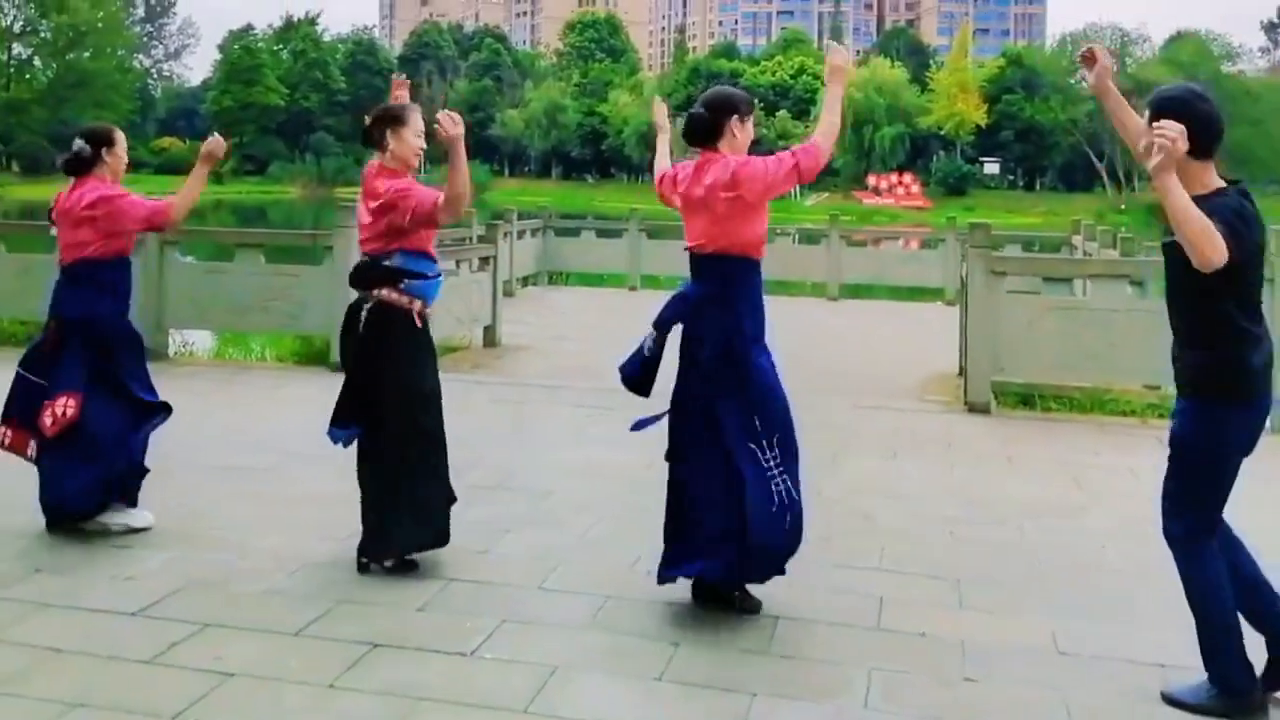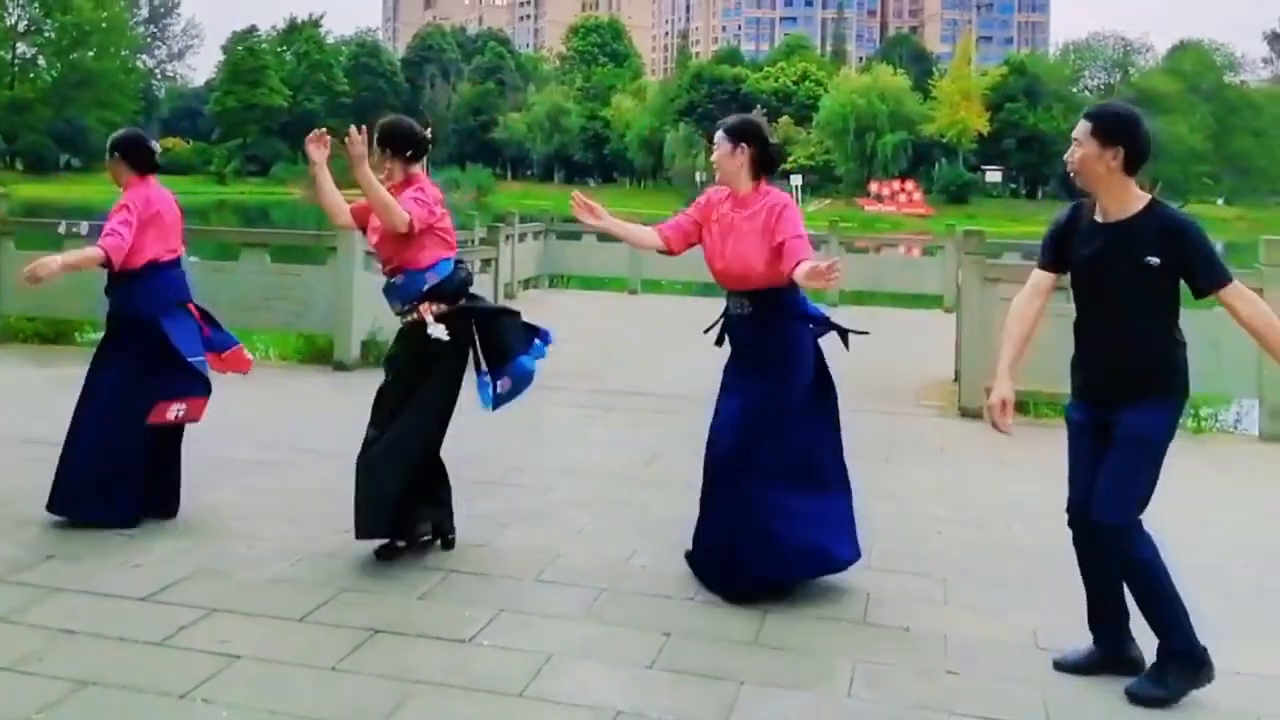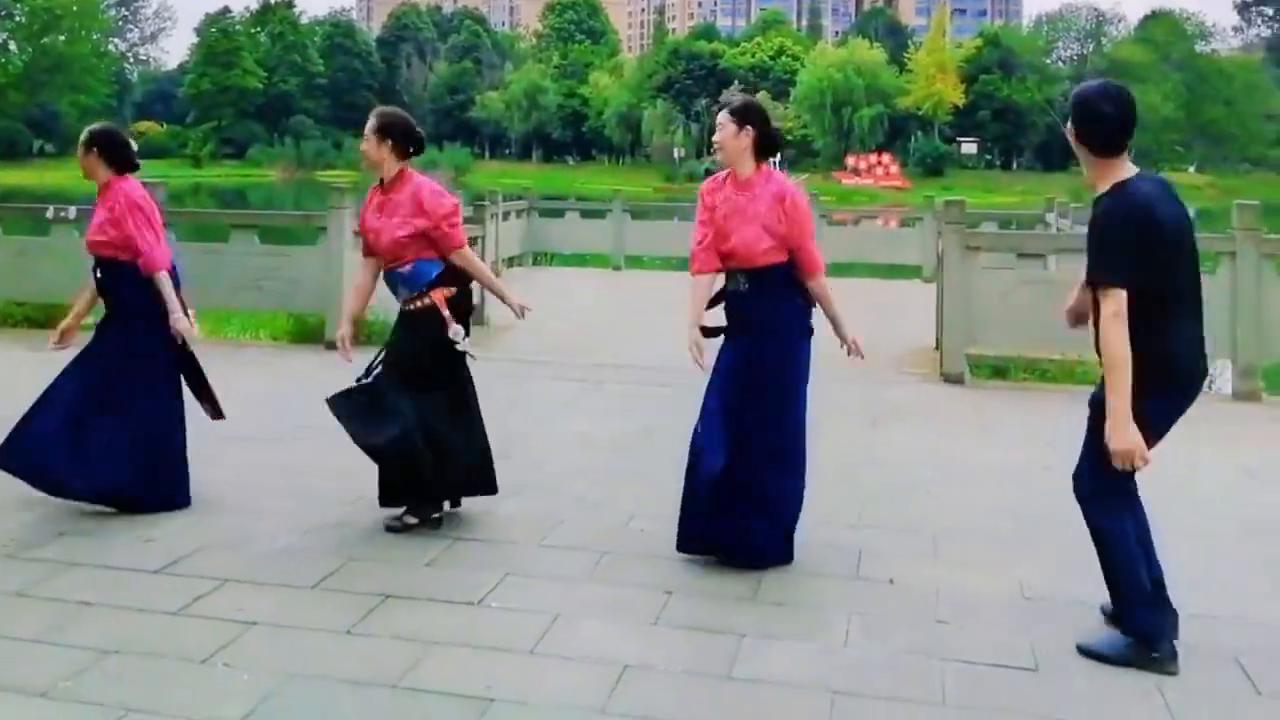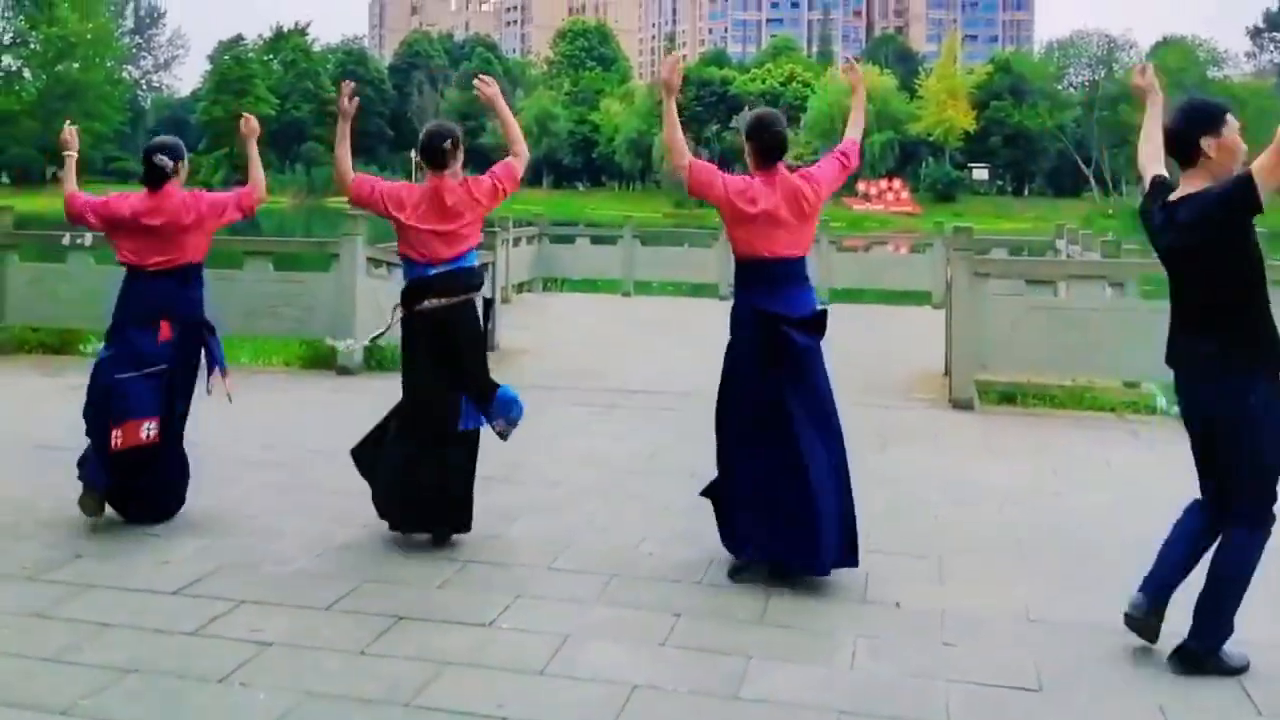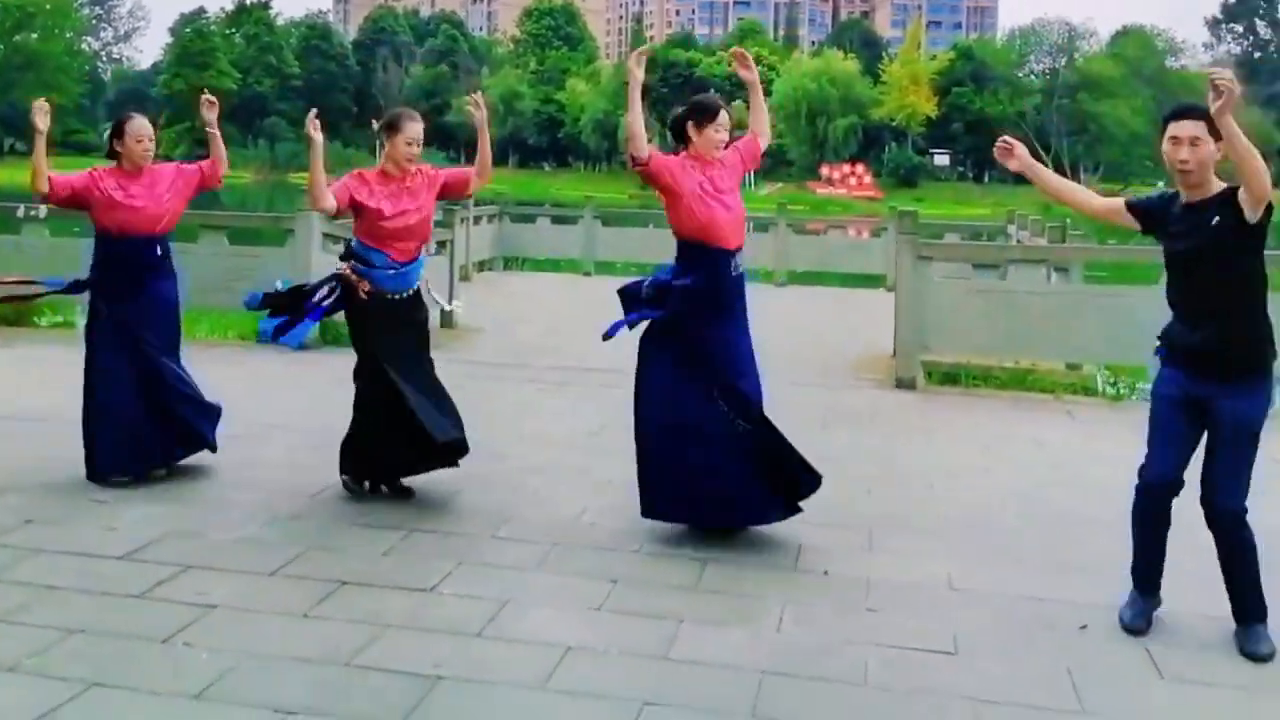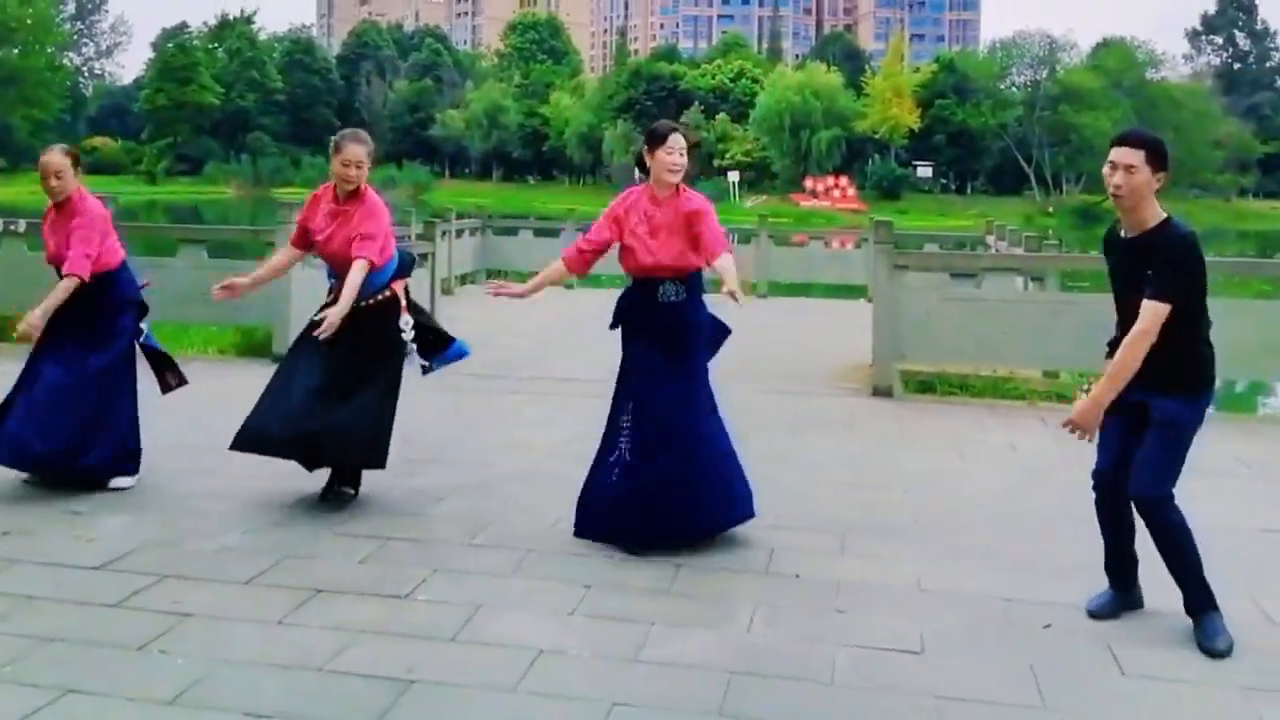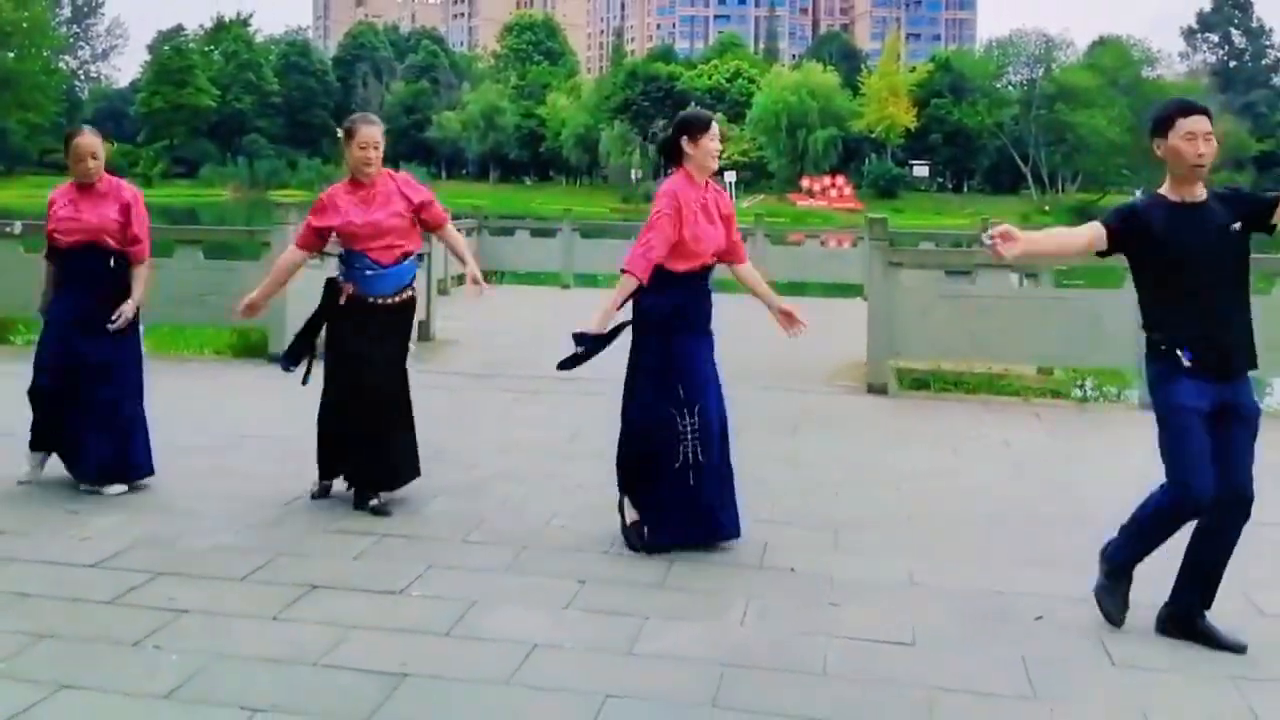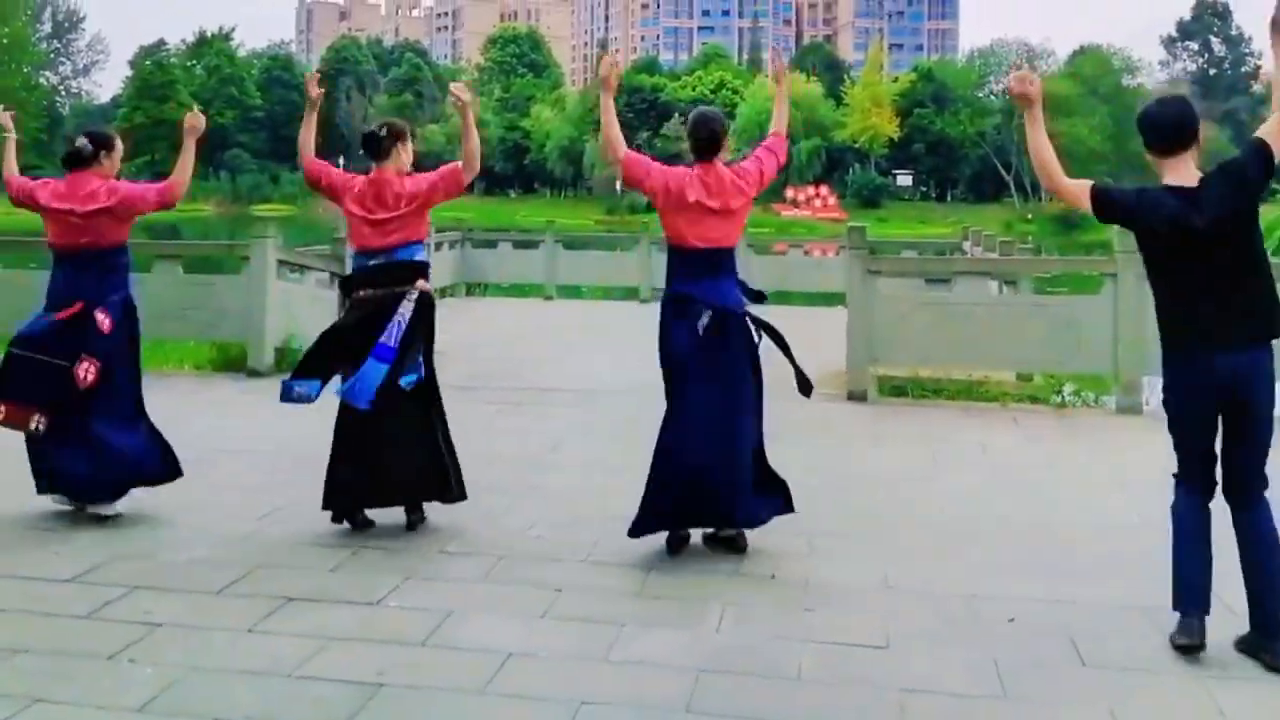
dt=0.5s
person 1, frame 1
left shoulder: (1221, 212)
right shoulder: (1218, 192)
left elbow: (1209, 258)
right elbow: (1145, 143)
left wrist: (1163, 176)
right wrist: (1106, 87)
left hip: (1222, 395)
left knee: (1188, 529)
right knee: (1200, 520)
person 1, frame 2
left shoulder: (1170, 230)
right shoulder: (1071, 227)
right elbow: (1032, 295)
right wrist: (1003, 377)
left hip: (1149, 399)
right hip: (1088, 397)
left knee: (1113, 518)
right knee: (1083, 516)
left ankle: (1185, 653)
right ankle: (1111, 643)
person 1, frame 3
left shoulder: (1119, 213)
right shoulder: (1154, 191)
left elbow: (1115, 318)
left wrist: (1119, 416)
right wrist: (1086, 295)
left hip: (1154, 375)
right hip: (1173, 368)
left knee: (1100, 487)
right knee: (1108, 479)
left ankle: (1148, 637)
right ankle: (1151, 606)
person 1, frame 4
left shoulder: (1162, 204)
right shoulder: (1215, 203)
left elbow: (1148, 155)
left wrist: (1151, 97)
left hip: (1197, 381)
left knee: (1217, 500)
left ankle: (1151, 597)
right ankle: (1203, 644)
person 1, frame 5
right shoulder: (1165, 209)
right elbow: (1095, 204)
left wrist: (1229, 122)
right wrist: (1031, 168)
right hip: (1181, 370)
left knee: (1223, 501)
right knee: (1157, 479)
right ankle: (1145, 589)
person 1, frame 6
left shoulder: (1178, 245)
right shoulder: (1114, 237)
left elbow: (1146, 331)
left wrist: (1095, 399)
left hip: (1180, 387)
right hip: (1128, 375)
left knee: (1149, 490)
right knee: (1108, 479)
left ankle: (1204, 609)
right ankle: (1123, 585)
person 1, frame 7
right shoulder: (1141, 216)
right elbow: (1081, 236)
right wrist: (1024, 242)
left hip: (1234, 378)
right hip: (1179, 373)
left knee: (1235, 497)
right knee: (1195, 491)
left ankle: (1185, 610)
right ankle: (1119, 559)
person 1, frame 8
left shoulder: (1143, 206)
left elbow: (1054, 182)
left wrist: (1029, 111)
left hip: (1189, 366)
left knee: (1194, 486)
left ankle: (1191, 615)
person 2, frame 1
left shoulder: (692, 175)
right shoulder: (744, 176)
left elbow: (663, 178)
right elbow: (812, 156)
left wrist: (661, 124)
right wrist: (833, 85)
left hip: (714, 313)
right hip: (729, 315)
left knee: (713, 439)
right knee: (758, 440)
left ankle: (716, 570)
right ankle: (722, 575)
person 2, frame 2
left shoulder: (778, 205)
right shoulder: (714, 204)
left elbow: (799, 264)
right elbow: (664, 238)
left wrist: (812, 275)
right wrist: (605, 221)
left hip: (783, 342)
right hip: (746, 340)
left knee: (750, 454)
right knee: (743, 451)
left ankle: (771, 569)
person 2, frame 3
left shoulder: (783, 193)
right shoulder: (712, 191)
left elbow: (810, 269)
right elbow: (703, 263)
left wrist: (840, 327)
right wrist: (693, 325)
left hip: (781, 322)
right hip: (741, 321)
left knee: (770, 432)
right knee: (725, 428)
left ankle: (768, 542)
right ankle: (734, 531)
person 2, frame 4
left shoulder: (734, 191)
right shoulder: (810, 186)
left elbow: (680, 162)
right elbow: (849, 149)
left wrist: (670, 100)
right wrist: (857, 92)
left hip: (752, 318)
right hip: (795, 315)
left knee: (749, 429)
right knee: (799, 430)
left ankle: (762, 546)
right ankle: (799, 546)
person 2, frame 5
left shoulder: (728, 165)
right shoulder: (675, 172)
left elbow: (760, 137)
right elbow: (637, 148)
left wrist: (754, 84)
right wrist: (634, 85)
left hip: (725, 300)
right hip: (698, 302)
left knee: (730, 398)
right knee: (718, 403)
left ankle: (723, 505)
right ankle: (715, 506)
person 2, frame 6
left shoulder: (696, 205)
right shoulder: (624, 206)
left elbow: (719, 250)
right elbow: (580, 256)
left wrist: (731, 280)
right wrist: (527, 288)
left hip: (684, 322)
right hip: (643, 325)
left knee: (687, 419)
right knee: (640, 417)
left ankle: (687, 515)
right ankle: (624, 518)
person 2, frame 7
left shoulder: (715, 196)
right shoulder: (673, 193)
left elbow: (735, 258)
right elbow: (643, 255)
left wrist: (772, 302)
right wrist: (608, 310)
left hip: (692, 314)
right hip: (667, 315)
left knee: (695, 417)
right knee: (688, 417)
right ankle: (638, 505)
person 2, frame 8
left shoulder: (675, 182)
right shoulder: (742, 181)
left elbow: (618, 156)
right elbow: (777, 142)
left wrist: (607, 92)
right wrist: (781, 87)
left hip: (684, 307)
right hip: (730, 304)
left knee: (690, 413)
right knee: (732, 412)
left ankle: (680, 520)
right ankle: (732, 522)
person 3, frame 1
left shoulder: (378, 176)
right shoulder: (396, 190)
right elbow: (453, 207)
left wrist: (398, 109)
right wrist: (456, 143)
left hip: (391, 316)
right hip: (395, 318)
left knee: (390, 425)
right knee: (406, 427)
left ankle: (386, 536)
right ankle: (381, 546)
person 3, frame 2
left shoulder: (419, 194)
right shoulder: (390, 195)
left elbow: (398, 223)
right elbow: (344, 216)
left wrist: (360, 168)
right wrist: (319, 164)
left hip: (439, 323)
right hip: (425, 325)
left knee: (398, 428)
right knee: (412, 427)
left ankle: (409, 525)
right ankle: (436, 522)
person 3, frame 3
left shoulder: (426, 195)
right shoulder: (374, 201)
left elbow: (460, 255)
right elbow: (369, 266)
left wrist: (503, 296)
right wrist: (348, 321)
left hip: (439, 311)
right hip: (414, 312)
left knee: (420, 404)
right knee: (420, 401)
left ankle: (426, 502)
right ankle: (440, 491)
person 3, frame 4
left shoulder: (402, 198)
right shoulder: (472, 191)
left elbow: (347, 182)
right elbow: (519, 159)
left wrist: (345, 122)
right wrist: (499, 103)
left hip: (419, 315)
right hip: (461, 314)
left knee: (419, 410)
right knee: (457, 416)
left ankle: (409, 509)
right ankle: (443, 518)
person 3, frame 5
left shoulder: (429, 178)
right shoulder: (362, 182)
left elbow: (479, 179)
right elbow: (324, 205)
left wrist: (482, 129)
right wrist: (316, 149)
left hip: (408, 298)
right hip: (365, 296)
left knee: (411, 375)
right knee: (383, 379)
left ankle: (386, 471)
right ankle: (359, 469)
person 3, frame 6
left shoulder: (372, 208)
right shoulder: (317, 201)
left elbow: (360, 266)
right elbow: (295, 250)
left wrist: (340, 309)
right wrist: (249, 281)
left hip: (381, 307)
right hip: (342, 300)
left knee: (365, 393)
right knee: (316, 382)
left ankle: (348, 475)
right ankle: (336, 471)
person 3, frame 7
left shoulder: (405, 186)
right shoulder: (332, 199)
left elbow: (442, 226)
right elbow: (300, 249)
left wrist: (469, 262)
right wrist: (263, 294)
left hip: (397, 304)
right hip: (353, 306)
left knee: (386, 392)
right knee: (344, 390)
left ankle: (370, 483)
right ankle: (333, 470)
person 3, frame 8
left shoulder: (348, 188)
right shoulder: (418, 189)
left elbow: (307, 161)
right elbow: (469, 169)
left wrist: (312, 109)
right wrist: (467, 115)
left hip: (362, 303)
right hip: (407, 302)
left knee: (364, 405)
right knee: (417, 402)
left ankle: (352, 502)
right ankle: (417, 500)
person 4, frame 1
left shoulder: (73, 194)
right shoulder: (104, 197)
right elbow: (166, 215)
right wrist: (204, 166)
left hip: (82, 307)
right hip: (97, 311)
left knee: (85, 404)
right knee: (119, 401)
left ankle: (72, 502)
right ankle: (109, 501)
person 4, frame 2
left shoulder: (132, 200)
right shoulder: (162, 197)
left elbow: (110, 249)
left wrist: (60, 263)
right wrist: (74, 263)
left hip: (142, 311)
right hip: (163, 307)
left knee: (114, 405)
right knee: (153, 403)
left ankle: (98, 501)
right ankle: (154, 499)
person 4, frame 3
left shoulder: (126, 197)
right shoulder: (111, 197)
left elbow: (153, 257)
right elbow: (106, 270)
left wrist: (174, 309)
right wrist: (74, 317)
left hip: (145, 313)
right hip: (133, 310)
left knee: (137, 400)
right knee: (98, 392)
left ankle: (144, 489)
person 4, frame 4
left shoulder: (123, 206)
right shoulder: (194, 204)
left elbow: (74, 204)
right elbow: (255, 196)
left wrist: (70, 156)
right wrist: (250, 144)
left hip: (134, 311)
right hip: (180, 314)
left knee: (122, 397)
right knee: (166, 404)
left ankle: (103, 478)
right ankle: (152, 498)
person 4, frame 5
left shoulder: (171, 176)
right shoulder: (95, 182)
left elbow: (217, 172)
right elbow: (45, 188)
left wrist: (211, 126)
right wrist: (41, 136)
left hip: (155, 286)
right hip: (111, 288)
left knee: (157, 366)
right knee: (112, 370)
left ankle: (153, 451)
right ankle: (115, 461)
person 4, frame 6
left shoulder: (88, 213)
right shoulder: (56, 209)
left elbow: (76, 272)
left wrist: (41, 311)
right wrist: (44, 310)
left hip: (111, 302)
right hip: (80, 303)
left knee: (105, 384)
right knee: (54, 376)
left ankle: (122, 465)
right ankle: (53, 458)
person 4, frame 7
left shoulder: (125, 195)
right shoulder: (57, 199)
left elbow: (140, 256)
right elbow: (53, 256)
left wrist: (134, 301)
right wrist: (47, 299)
left hip: (111, 298)
right hip: (67, 301)
left knee: (115, 381)
right knee: (56, 376)
left ankle: (109, 468)
right ankle: (44, 446)
person 4, frame 8
left shoulder: (50, 192)
right shoulder: (116, 193)
right elbow: (173, 192)
right wrist: (190, 140)
left hip: (65, 297)
right hip: (108, 302)
left knee: (59, 392)
right knee: (110, 392)
left ankle: (71, 483)
right ankle: (101, 487)
